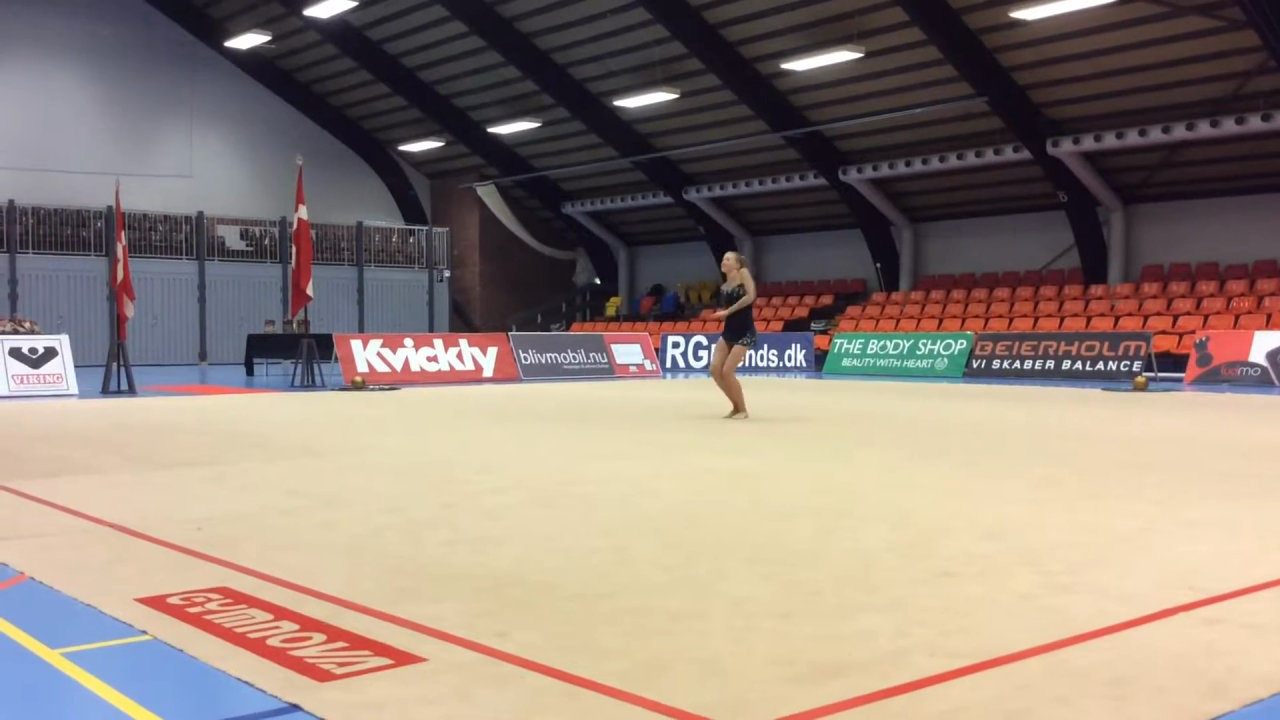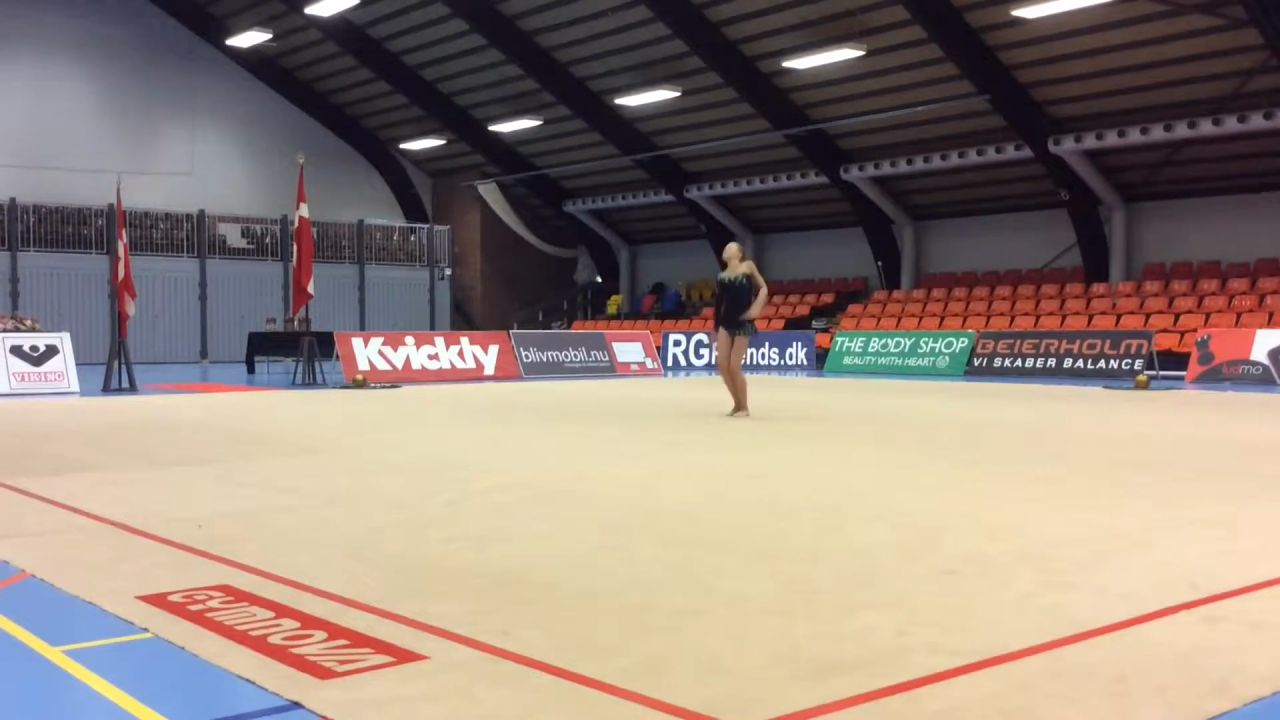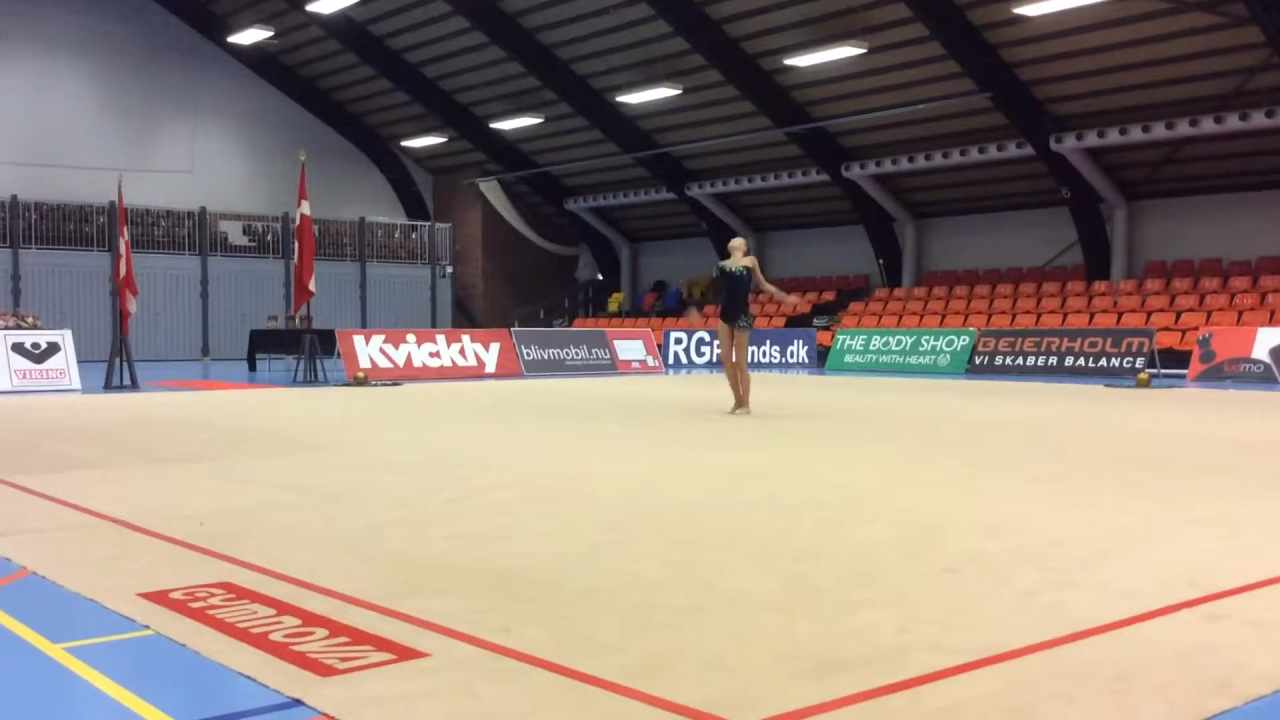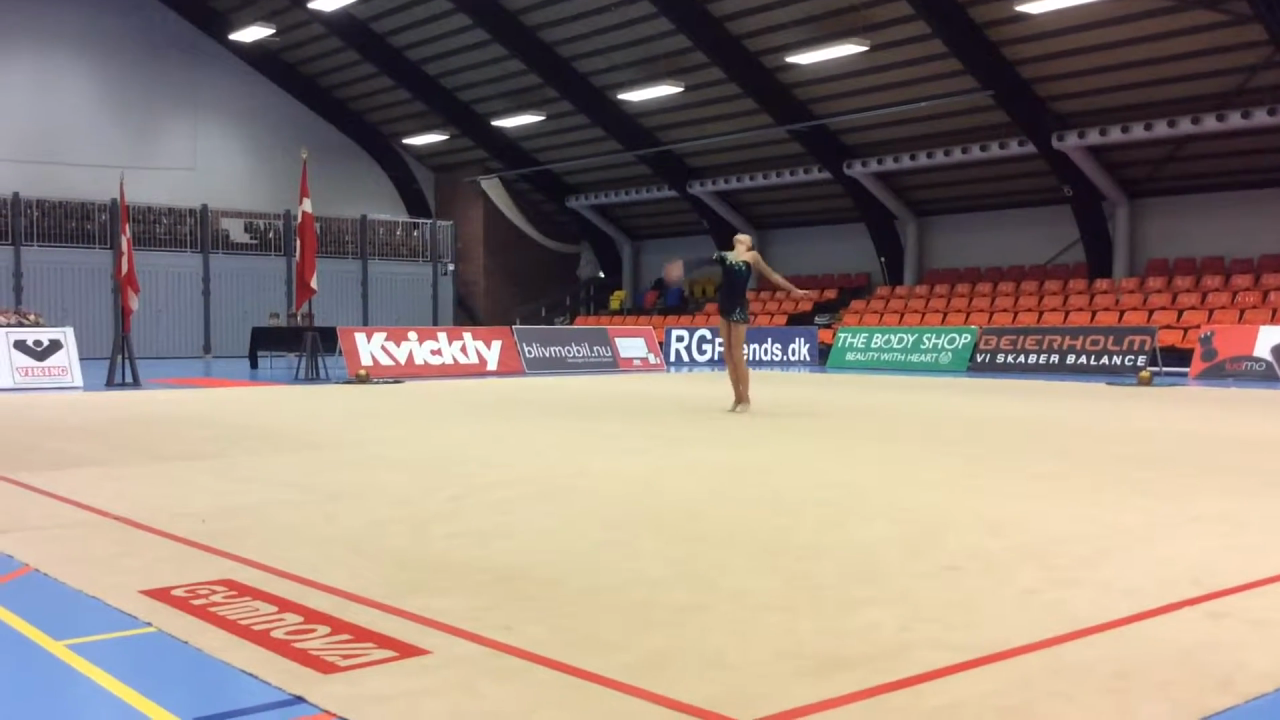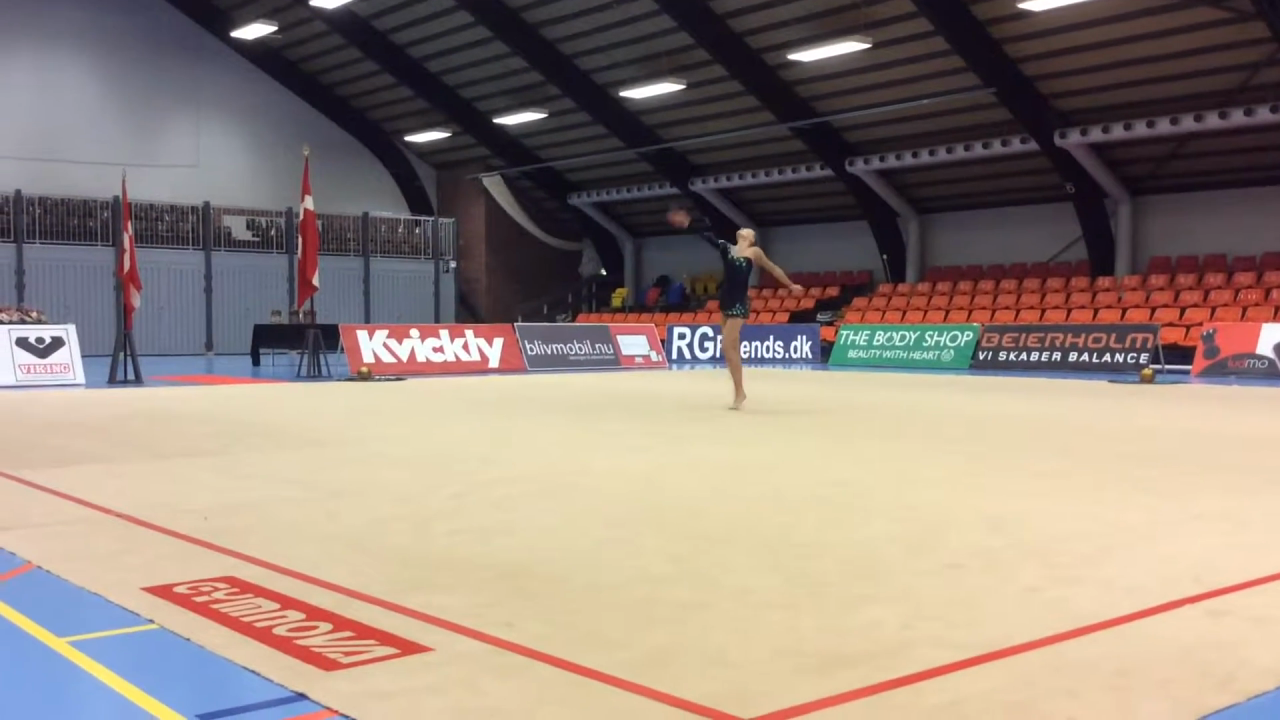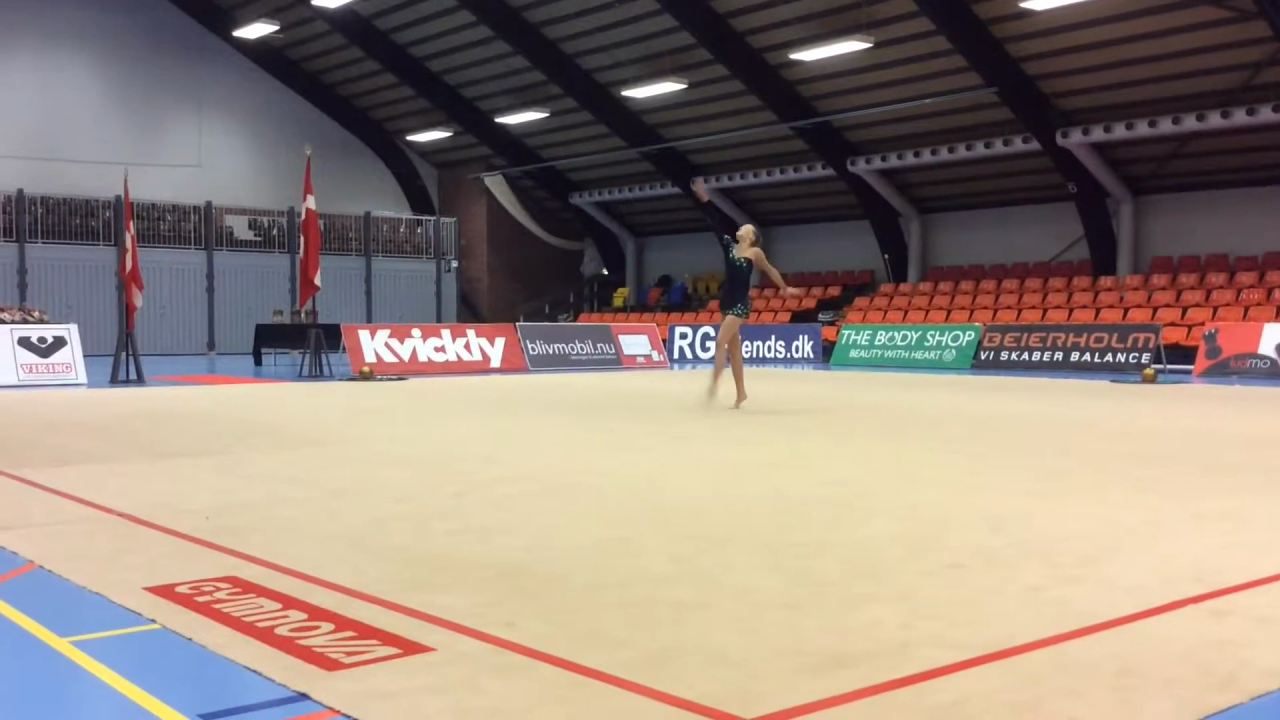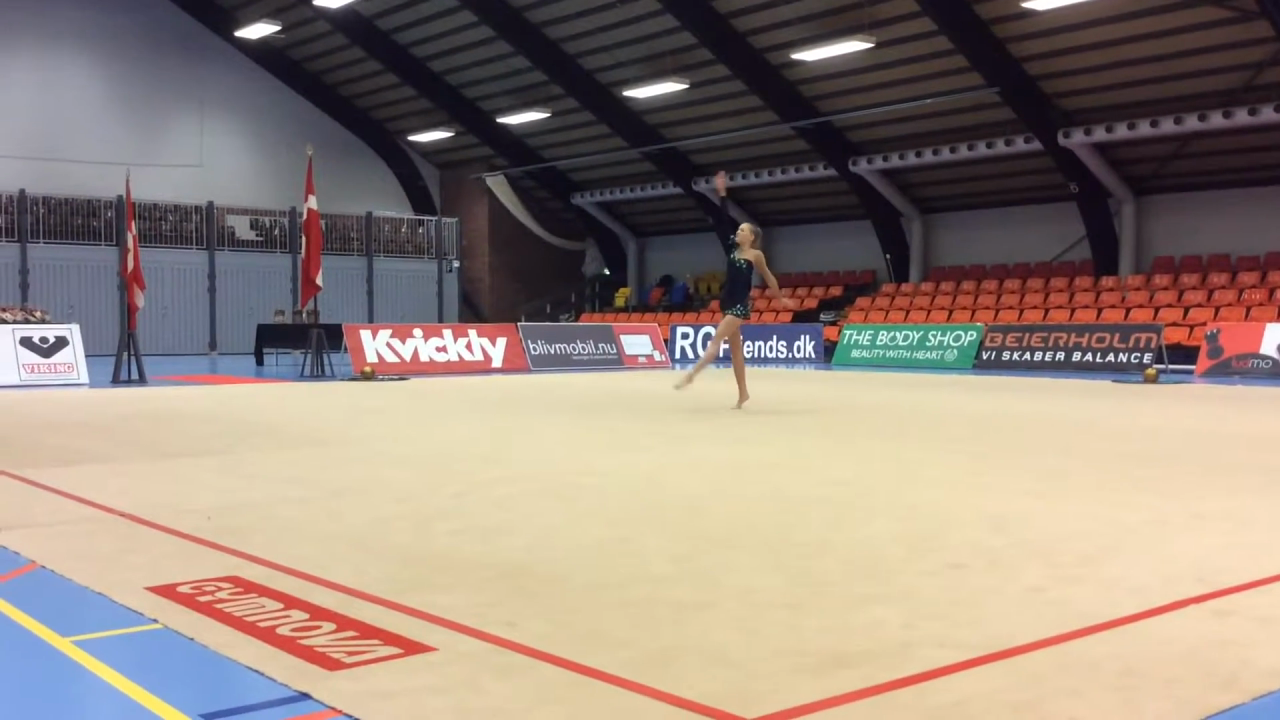
dt=0.1s
person 1, frame 1
left shoulder: (744, 273)
right shoulder: (724, 287)
left elbow: (751, 296)
left wrist: (727, 312)
left hip: (745, 334)
right hip: (728, 332)
left knee: (727, 372)
right knee: (715, 369)
left ankle: (742, 409)
right ankle: (736, 407)
person 1, frame 2
left shoulder: (748, 266)
right shoulder: (722, 276)
left elbow: (763, 288)
right elbow: (719, 303)
left wrist: (757, 307)
right wrist: (716, 330)
left hip: (743, 323)
right hip: (725, 323)
left knee: (734, 367)
right knee: (722, 364)
left ankle: (744, 407)
right ankle: (737, 404)
person 1, frame 3
left shoulder: (751, 261)
right shoulder: (722, 266)
left elbow: (762, 285)
left wrist: (784, 297)
left hip: (742, 315)
right hip: (725, 315)
left knee: (740, 362)
right knee: (726, 359)
left ankle: (745, 404)
right ankle: (738, 401)
person 1, frame 4
left shoulder: (753, 257)
right shoulder: (725, 256)
left elbow: (771, 275)
right elbow: (705, 261)
left wrist: (794, 289)
right wrist: (682, 267)
left hip: (739, 309)
right hip: (724, 308)
left knee: (737, 355)
right knee: (728, 355)
left ankle: (745, 399)
right ankle: (737, 398)
person 1, frame 5
left shoulder: (755, 252)
right shoulder: (727, 248)
left elbow: (772, 268)
right elbow: (708, 236)
left wrist: (790, 285)
right wrist: (688, 223)
left hip: (738, 304)
right hip: (725, 301)
left knee: (729, 347)
right knee: (731, 349)
left ankle: (739, 392)
right ankle: (738, 391)
person 1, frame 6
left shoulder: (755, 253)
right shoulder: (729, 247)
left elbow: (771, 272)
right elbow: (717, 223)
left wrist: (786, 289)
right wrist: (704, 199)
left hip: (740, 305)
right hip: (727, 302)
left knee: (721, 342)
right knee: (733, 349)
left ankle: (714, 384)
right ankle: (740, 392)
person 1, frame 7
left shoulder: (756, 255)
right shoulder: (732, 246)
left elbow: (768, 278)
right elbow: (724, 219)
left wrist: (781, 298)
right wrist: (722, 192)
left hip: (739, 305)
right hip: (728, 302)
left knee: (716, 339)
right knee: (735, 351)
left ankle: (692, 375)
right ankle: (742, 393)
